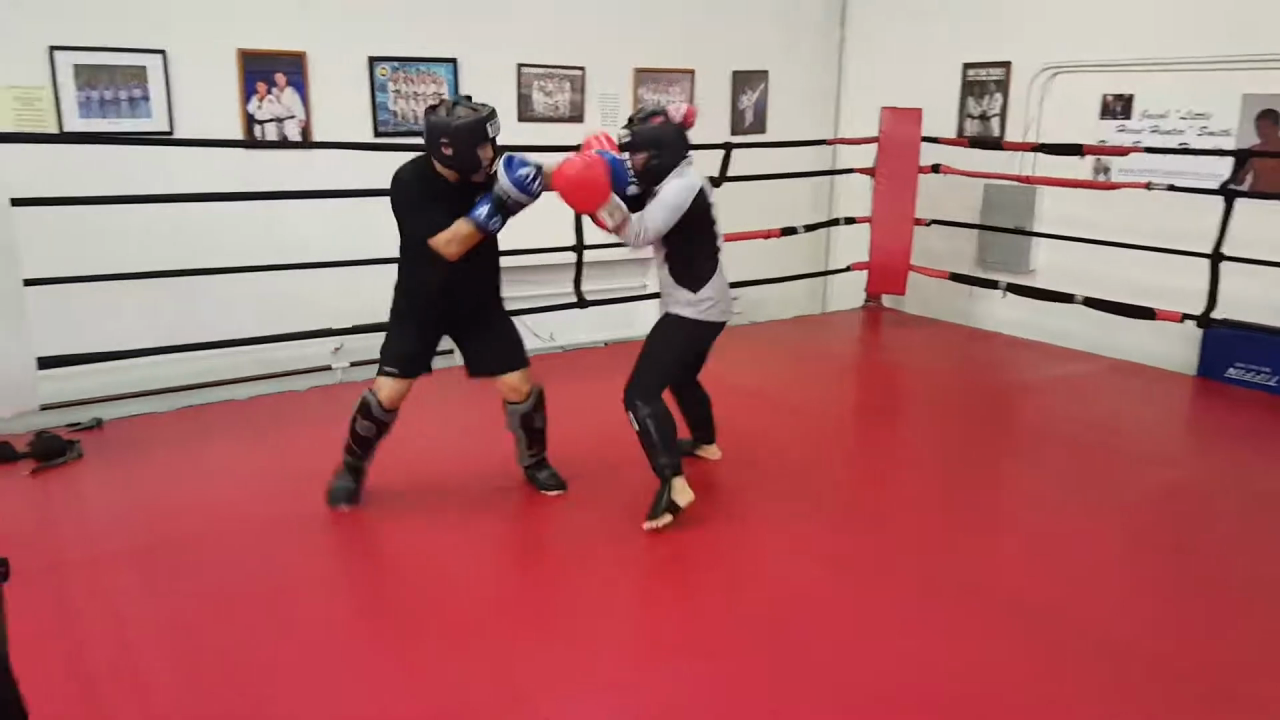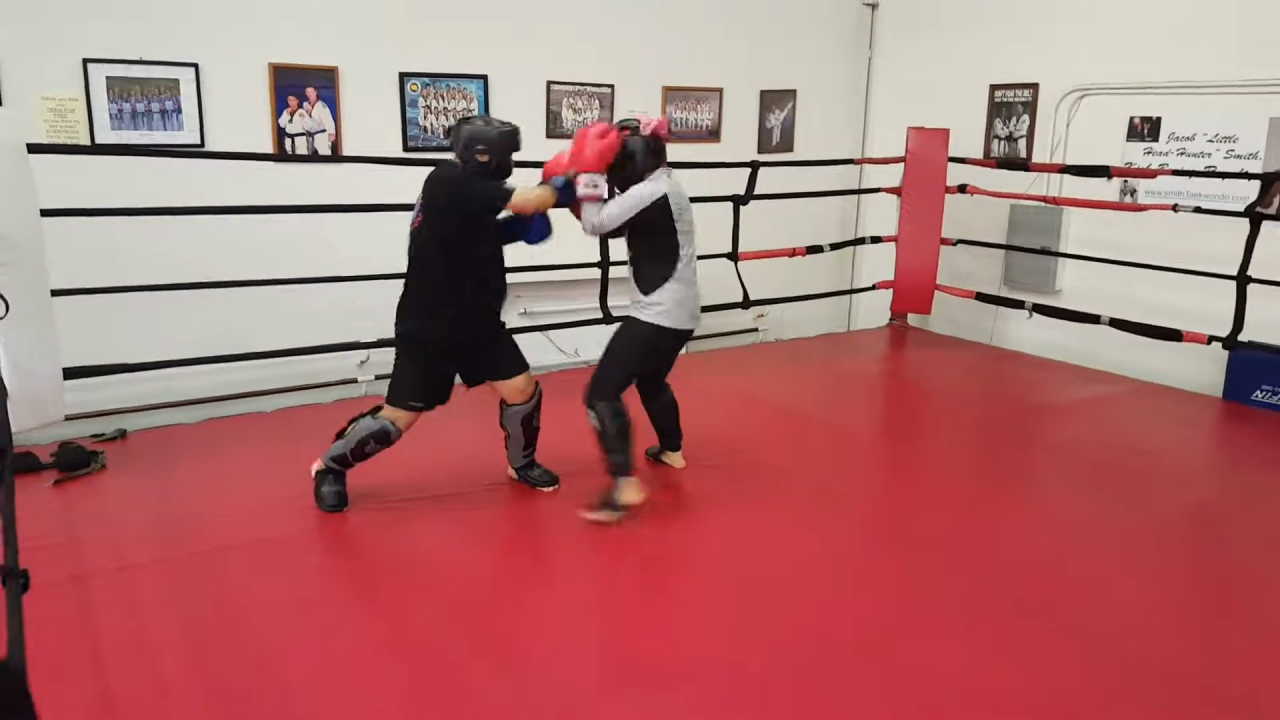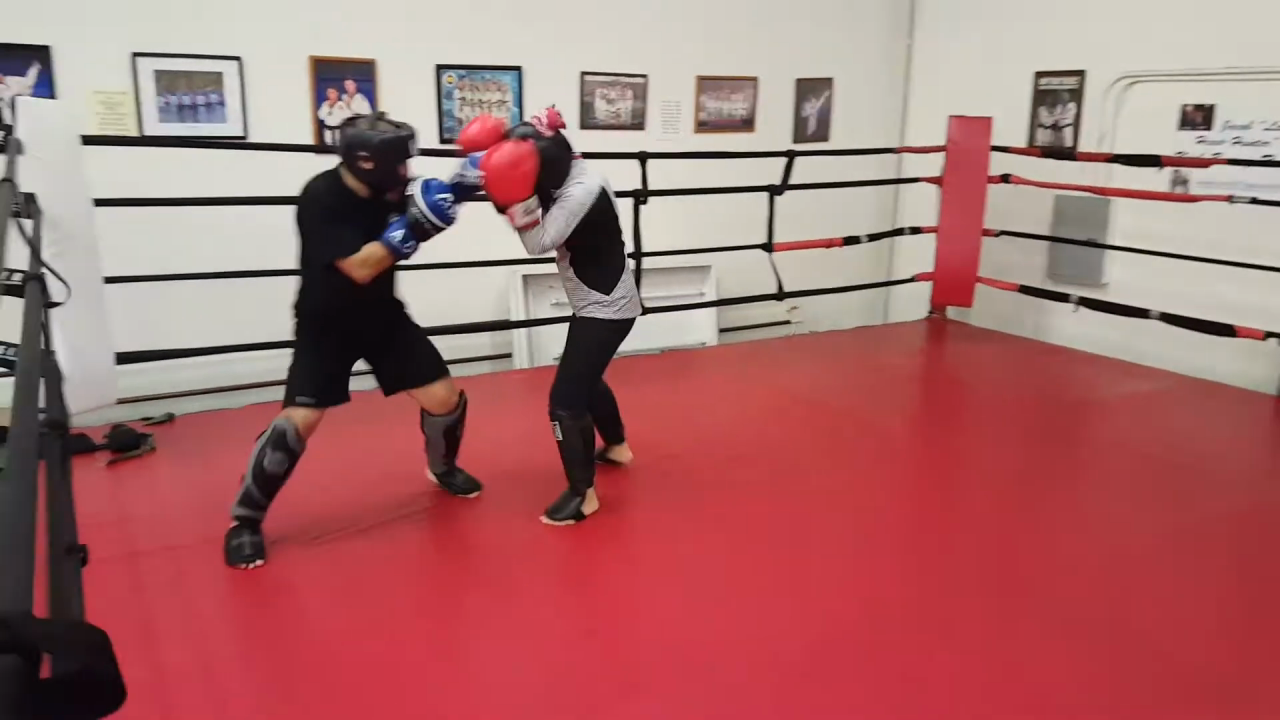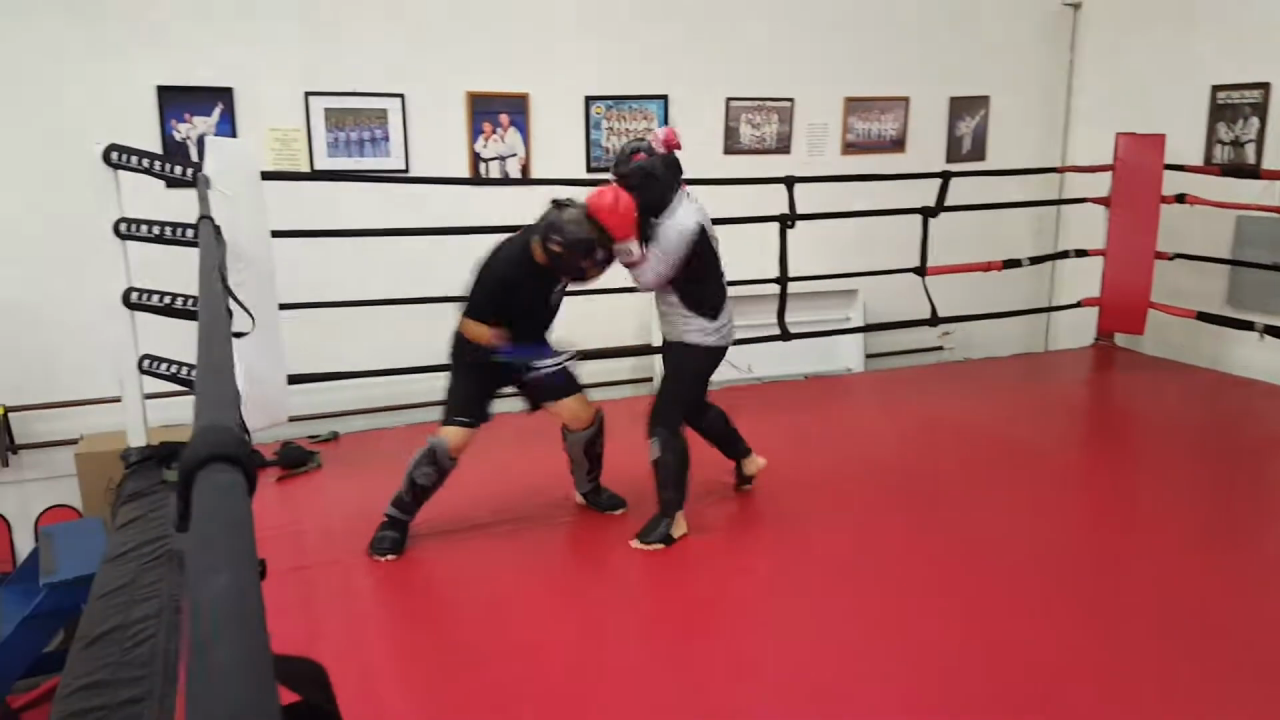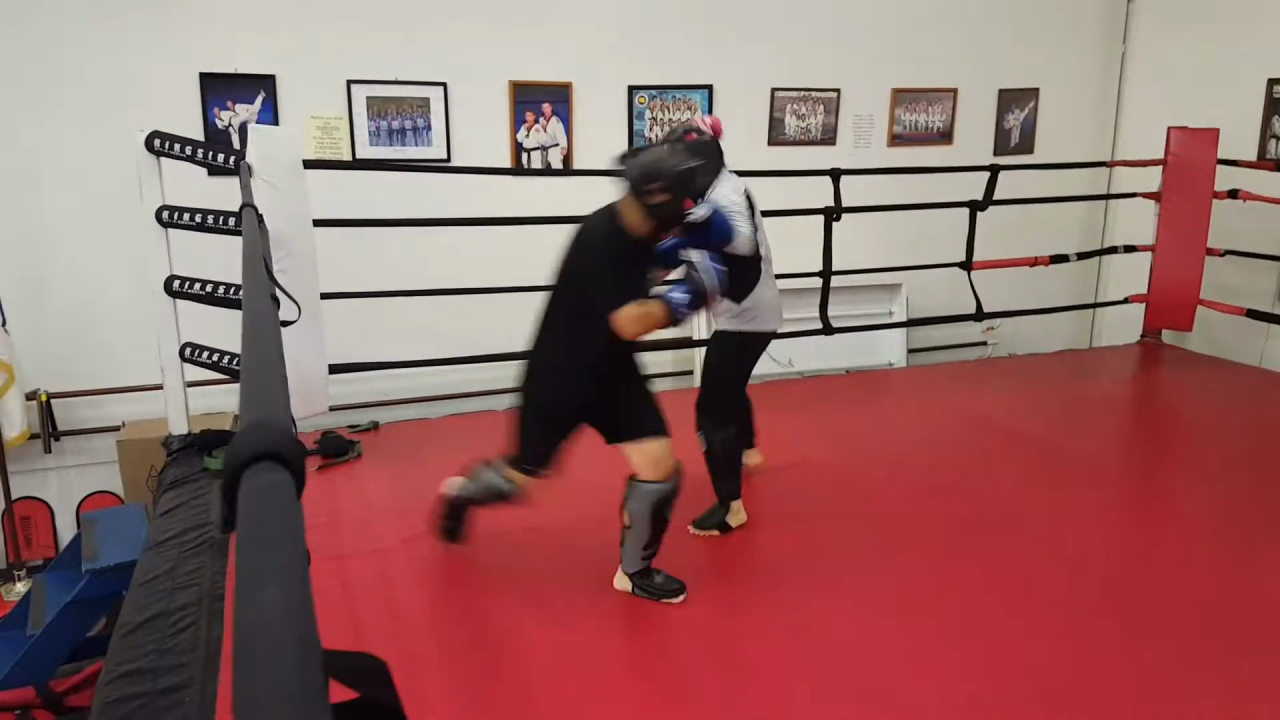
dt=1s
person 1, frame 1
left shoulder: (479, 169)
right shoulder: (411, 181)
left elbow: (531, 179)
right elbow: (449, 246)
right wrist: (498, 203)
left hip: (477, 300)
right hip: (421, 303)
left knee: (520, 386)
right knee: (388, 393)
left ankle: (534, 462)
right ankle: (352, 467)
person 1, frame 2
left shoulder: (467, 187)
right shoulder: (451, 183)
right elbow: (527, 202)
left wrist: (515, 228)
right wrist: (564, 186)
left hip: (473, 318)
right hip: (429, 324)
left knee: (522, 389)
right knee: (400, 416)
left ankle: (522, 462)
right ankle: (332, 467)
person 1, frame 3
left shoulder: (381, 188)
right shoulder: (321, 199)
left elbow: (417, 202)
right elbow: (359, 267)
left wrist: (462, 184)
right wrist: (413, 226)
left hip: (383, 317)
right hip: (326, 326)
left knee: (446, 398)
right knee: (298, 422)
left ankle: (442, 469)
right ankle: (245, 519)
person 1, frame 4
left shoulder: (556, 251)
right shoulder: (506, 266)
left elbow: (584, 271)
right elbow: (474, 329)
left wrist: (608, 249)
right wrist: (528, 356)
left hip: (530, 351)
right hip: (480, 354)
left knee: (583, 415)
right knee: (452, 441)
left ankle: (589, 489)
right ankle: (397, 518)
person 1, frame 5
left shoulder: (636, 229)
right shoulder: (601, 238)
right elbow: (629, 323)
left wrist: (694, 234)
right wrist: (689, 293)
left hip: (611, 370)
right hip: (559, 374)
left knee: (659, 466)
right knee: (524, 477)
left ankle: (637, 571)
right ankle: (460, 495)
person 2, frame 1
left shoulder: (683, 185)
right shoulder: (669, 180)
left elbow: (640, 235)
right elbow: (636, 208)
left wrist: (600, 200)
right wrist: (604, 170)
left hip: (695, 310)
right hip: (699, 306)
left knee: (641, 392)
right knee: (680, 376)
left ankle: (674, 485)
right ankle: (705, 441)
person 2, frame 2
left shoulder: (650, 192)
right shoulder: (664, 188)
left elbow: (595, 224)
right elbow: (611, 219)
left wrist: (586, 173)
right wrist: (573, 180)
left hip: (657, 314)
right hip: (680, 314)
left knee: (602, 393)
right knee: (651, 380)
left ankle: (625, 485)
right ankle: (671, 449)
person 2, frame 3
left shoulder: (584, 188)
right shoulder: (564, 178)
left elbow: (540, 242)
left wrist: (514, 195)
right wrist: (491, 167)
left hip: (606, 310)
right hip: (596, 305)
left knee: (567, 399)
right knee: (586, 379)
left ankle: (583, 493)
right ankle: (616, 446)
person 2, frame 4
left shoulder: (683, 222)
right shoulder: (674, 208)
left elbow: (649, 277)
left wrist: (623, 236)
left hip: (700, 336)
right hip: (685, 332)
left knee: (665, 420)
right knee: (692, 406)
left ankle: (673, 517)
right ankle: (747, 460)
person 2, frame 5
left shoulder: (727, 192)
right shoulder: (722, 190)
left elbow: (742, 243)
right elbow: (714, 249)
left wrist: (686, 235)
right wrist: (682, 244)
left hip: (744, 318)
right hip: (753, 313)
left knee: (712, 408)
right knee: (729, 387)
left ankle: (730, 507)
right ankle: (745, 449)
